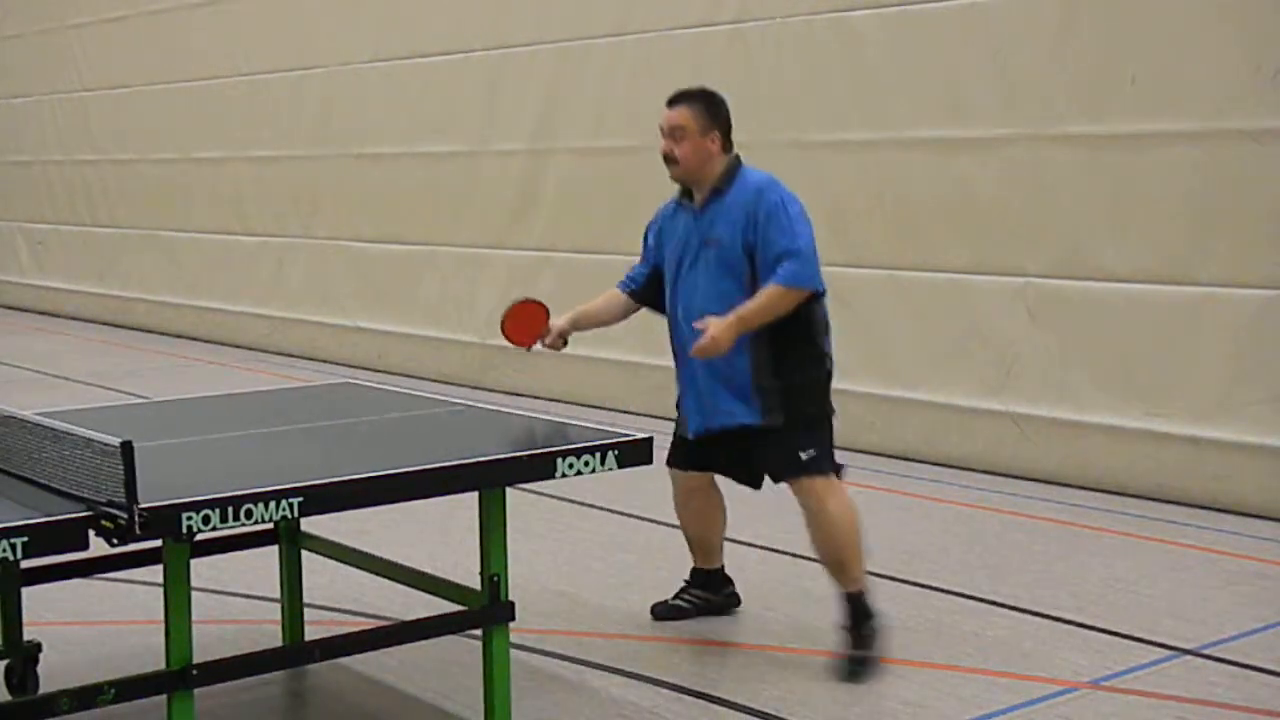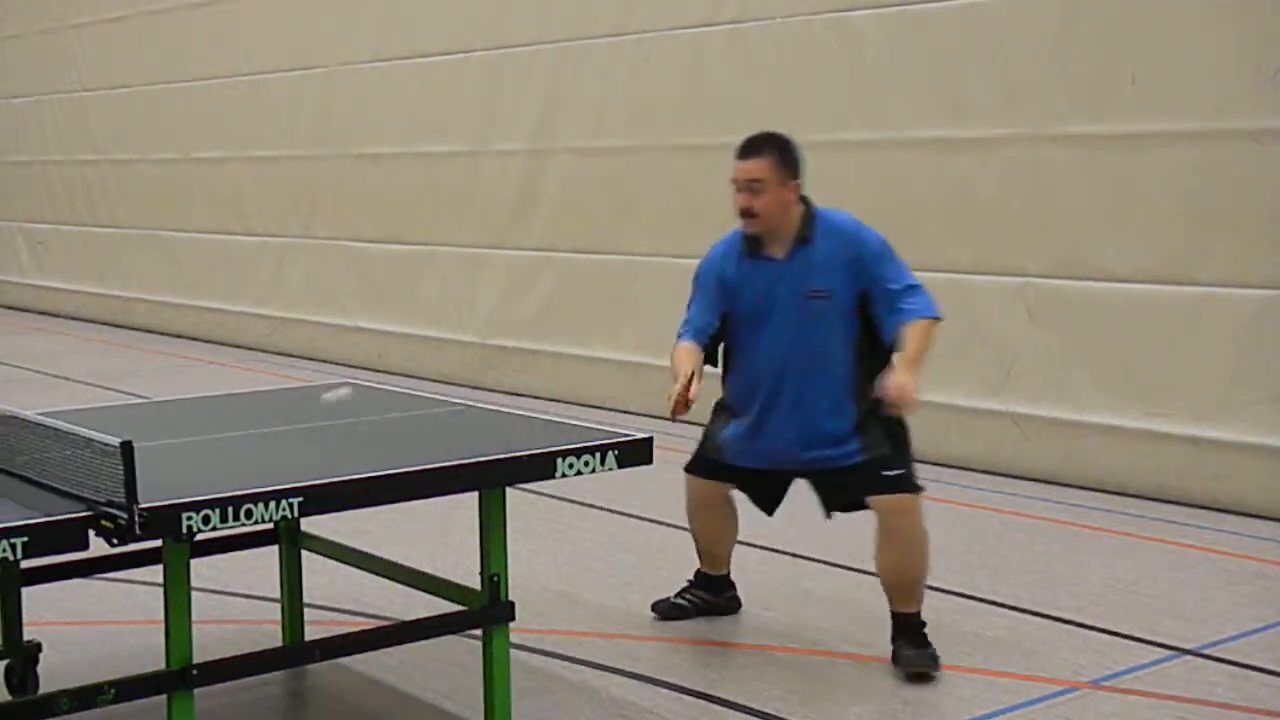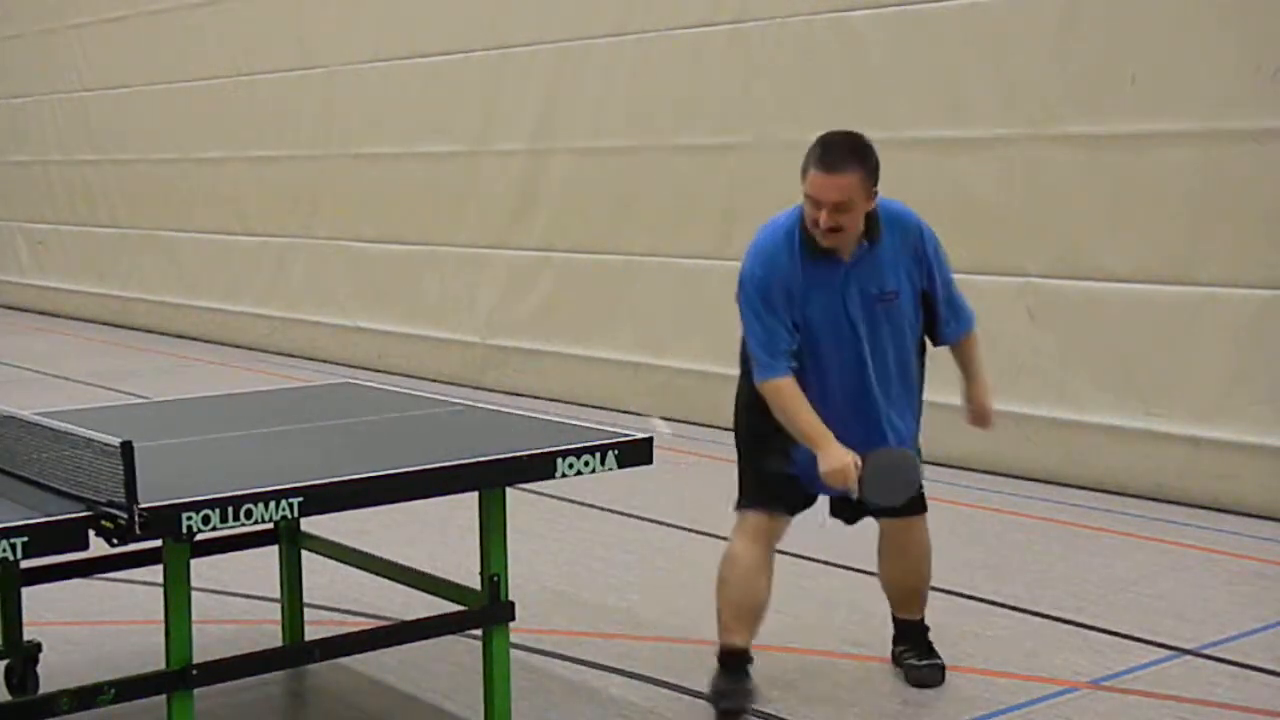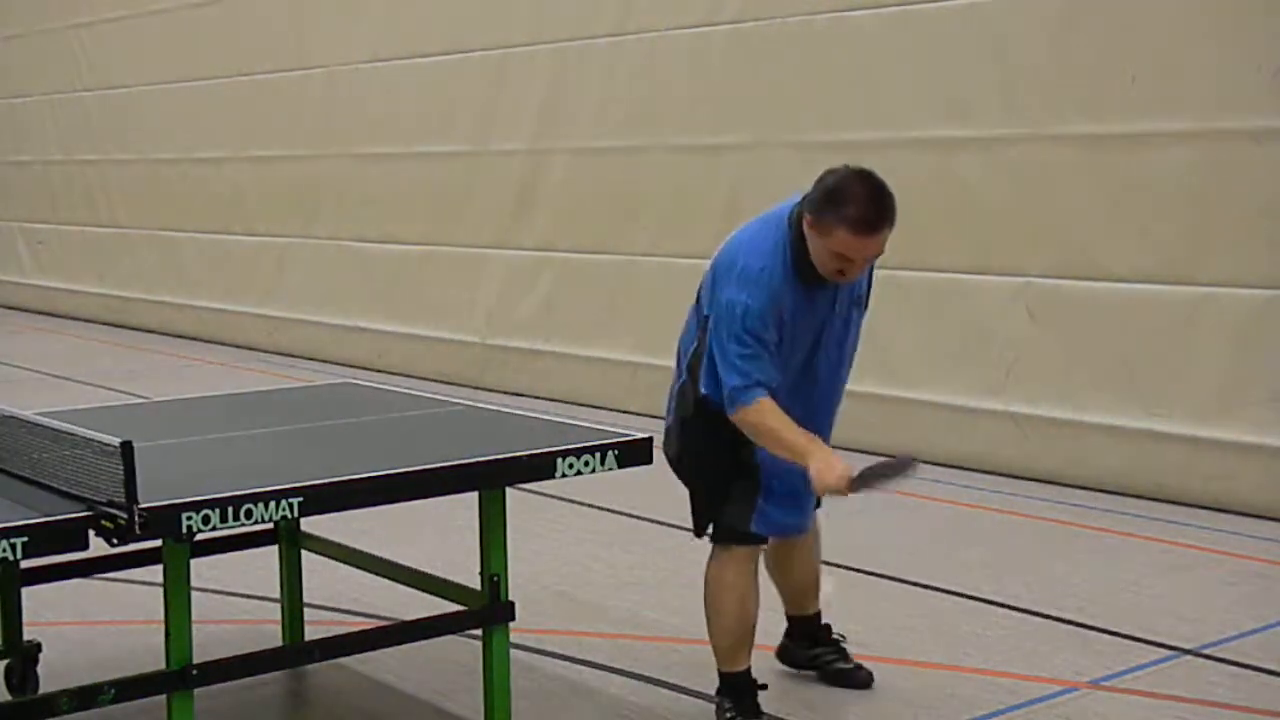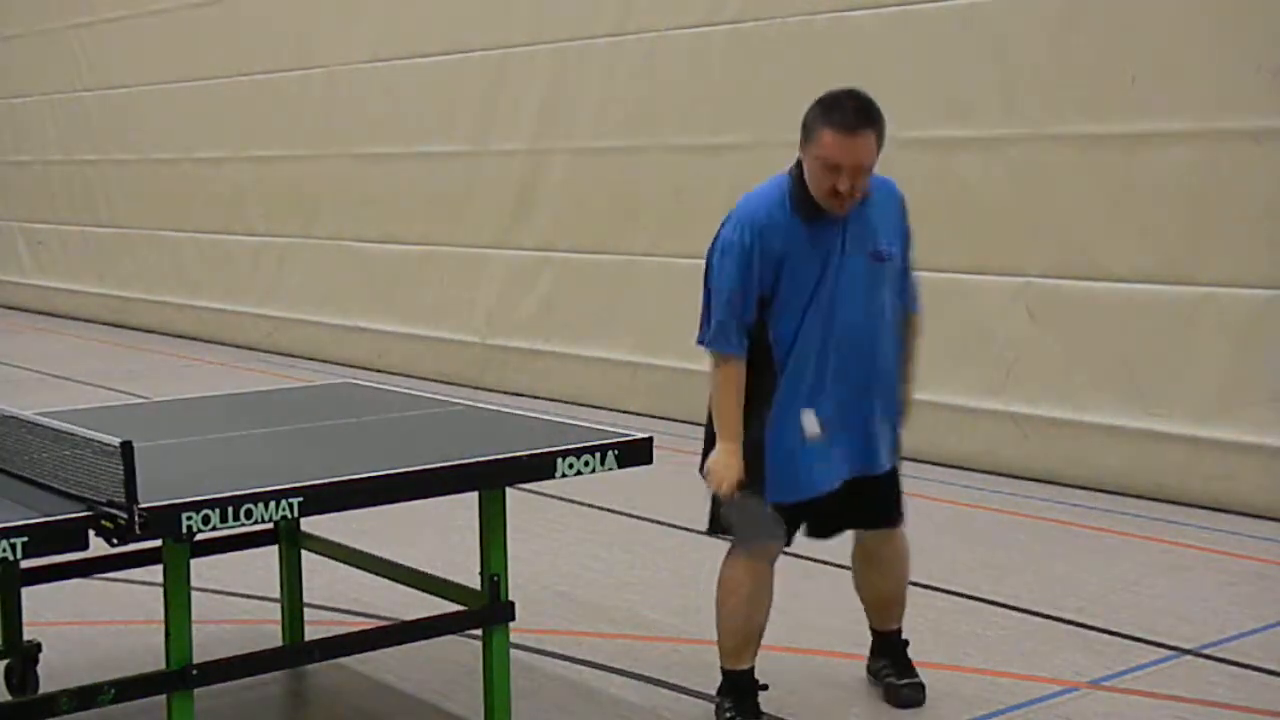
dt=0.5s
person 1, frame 1
left shoulder: (763, 196)
right shoulder: (670, 218)
left elbow: (798, 275)
right elbow: (635, 290)
left wrist: (734, 324)
right wrist: (572, 321)
left hip: (780, 375)
right hip: (709, 381)
left knee: (815, 482)
right knee: (688, 472)
left ankle: (860, 616)
right ankle: (711, 583)
person 1, frame 2
left shoulder: (852, 242)
right shoulder: (724, 259)
left elbow: (915, 308)
right elbow: (695, 332)
left wrist: (904, 368)
right wrist: (685, 376)
left hip: (849, 414)
right hip: (755, 414)
left knee: (898, 503)
right knee: (705, 483)
left ankle: (909, 632)
right ankle: (714, 587)
person 1, frame 3
left shoulder: (908, 234)
right shoulder: (769, 254)
left elbow: (952, 318)
right elbow: (771, 370)
left wrist: (974, 386)
right wrist: (825, 447)
left hip: (882, 416)
right hip: (788, 415)
left knee: (906, 518)
right knee: (758, 523)
left ankle: (910, 635)
right ankle: (732, 666)
person 1, frame 4
left shoulder: (846, 240)
right shoulder: (754, 272)
right elbow: (744, 396)
right wrist: (816, 453)
left hip: (793, 404)
right hip: (724, 413)
left knee: (795, 519)
right knee: (739, 541)
left ankle: (805, 636)
person 1, frame 5
left shoulder: (889, 204)
right shoulder: (753, 224)
left elbow: (903, 306)
right elbow: (727, 346)
left wrist: (902, 384)
right wrist: (727, 443)
left hip: (866, 415)
right hip: (775, 421)
left knee: (883, 533)
right knee: (756, 544)
left ankle: (889, 652)
